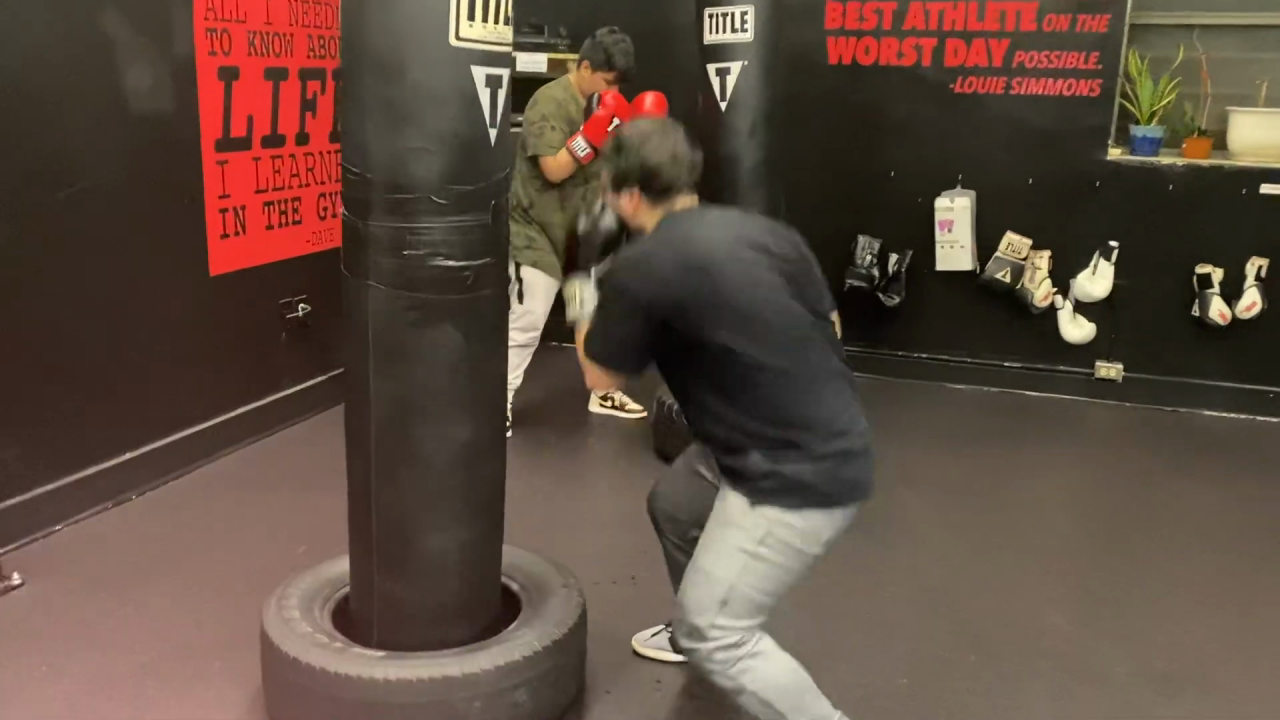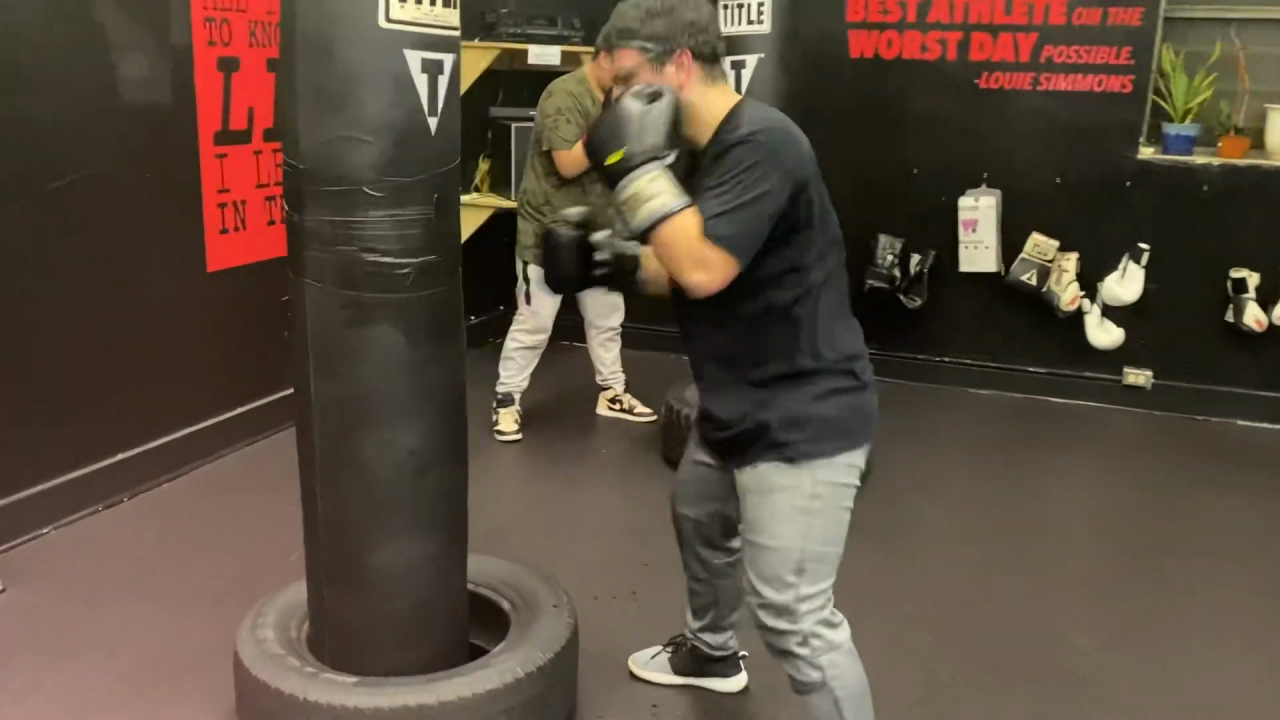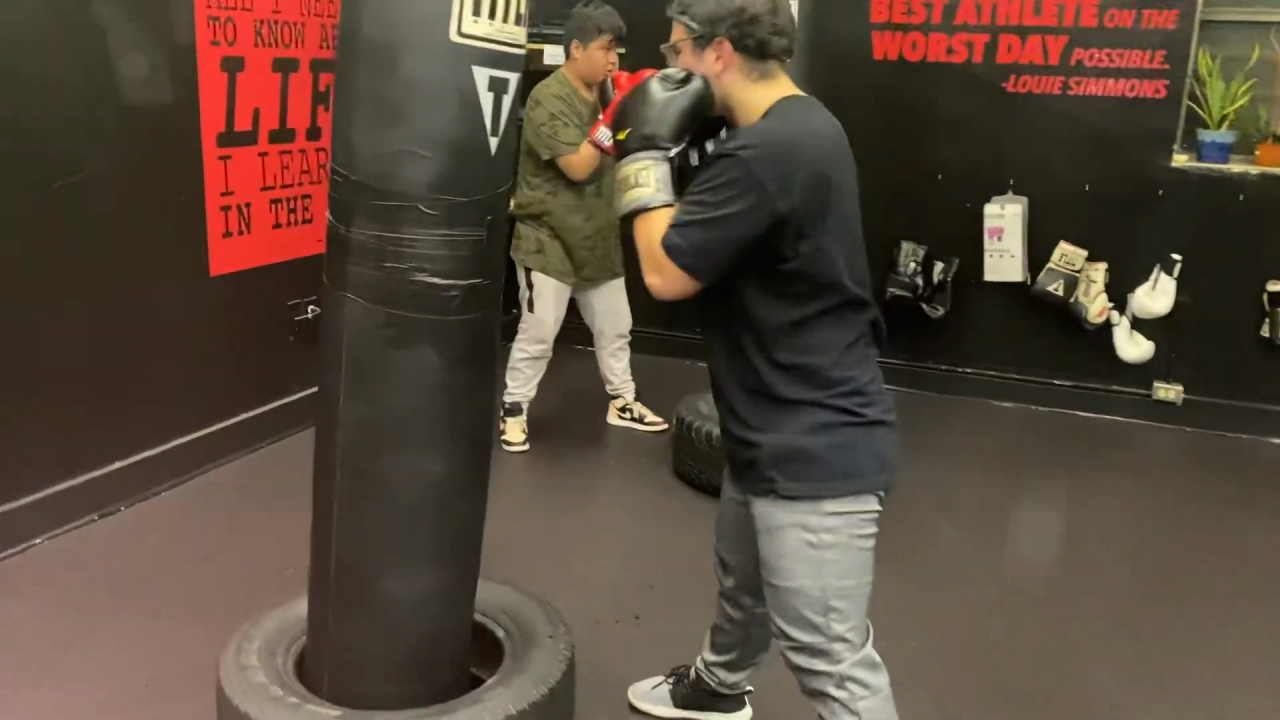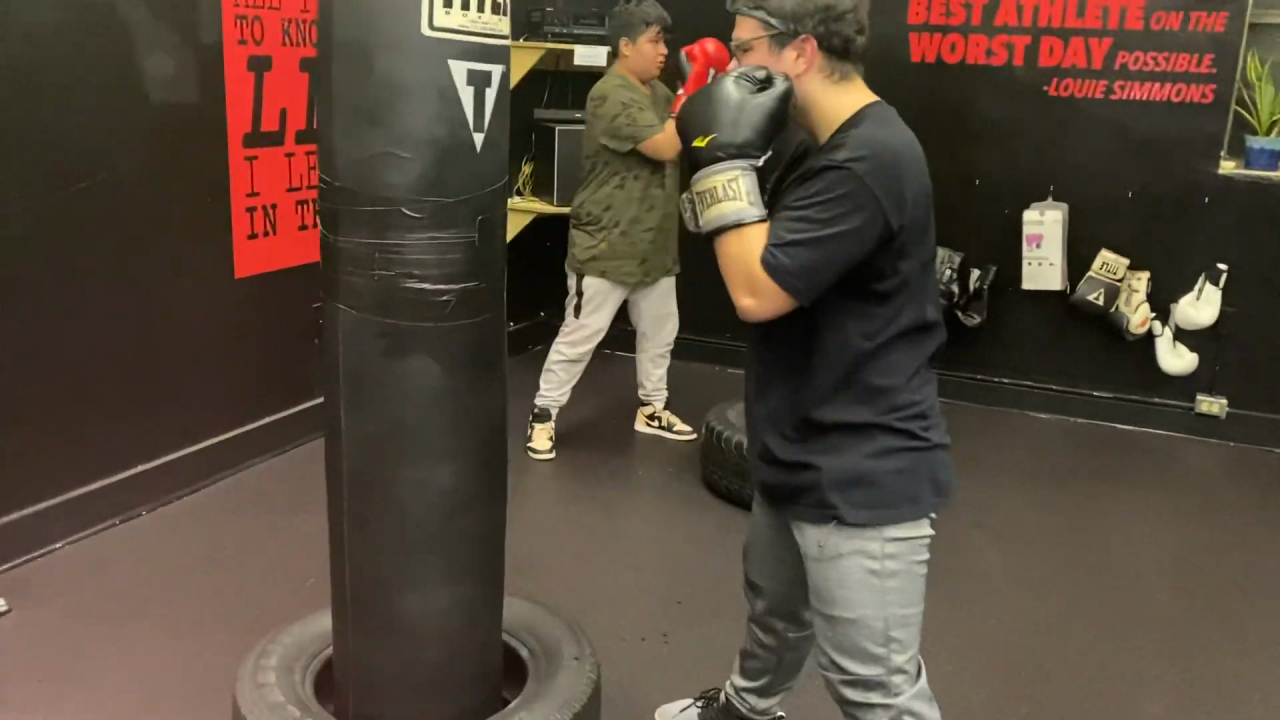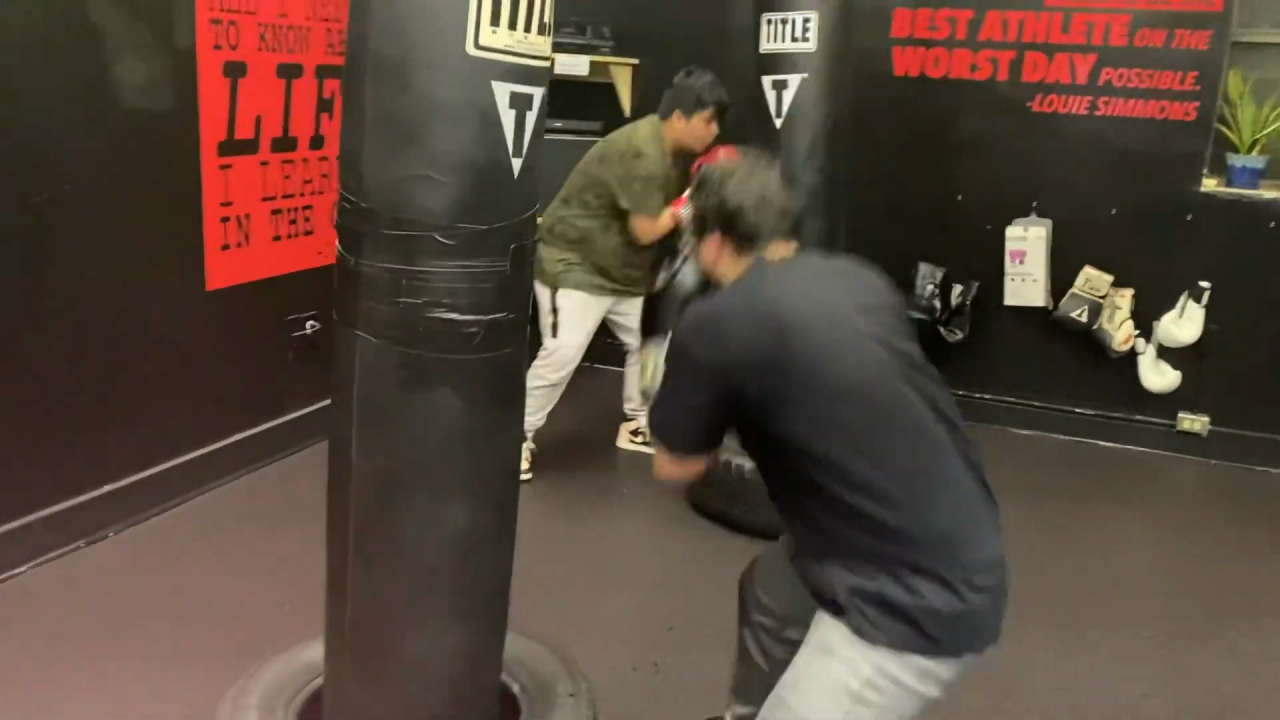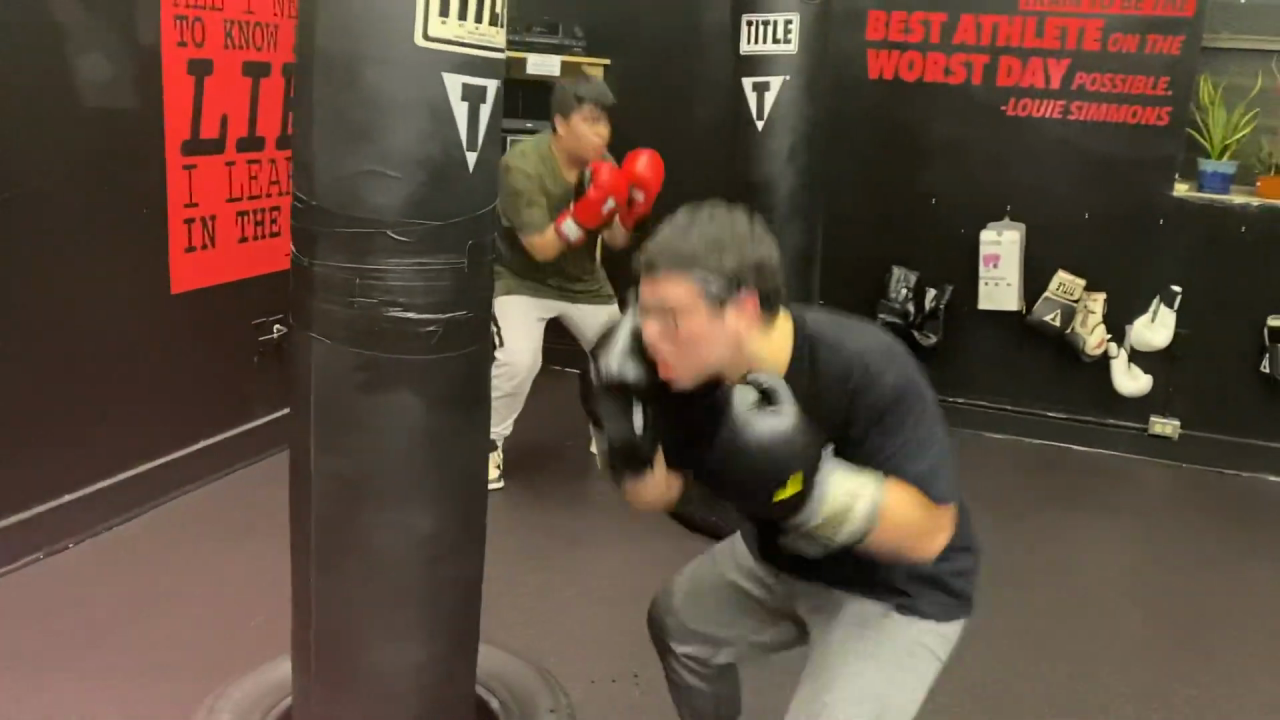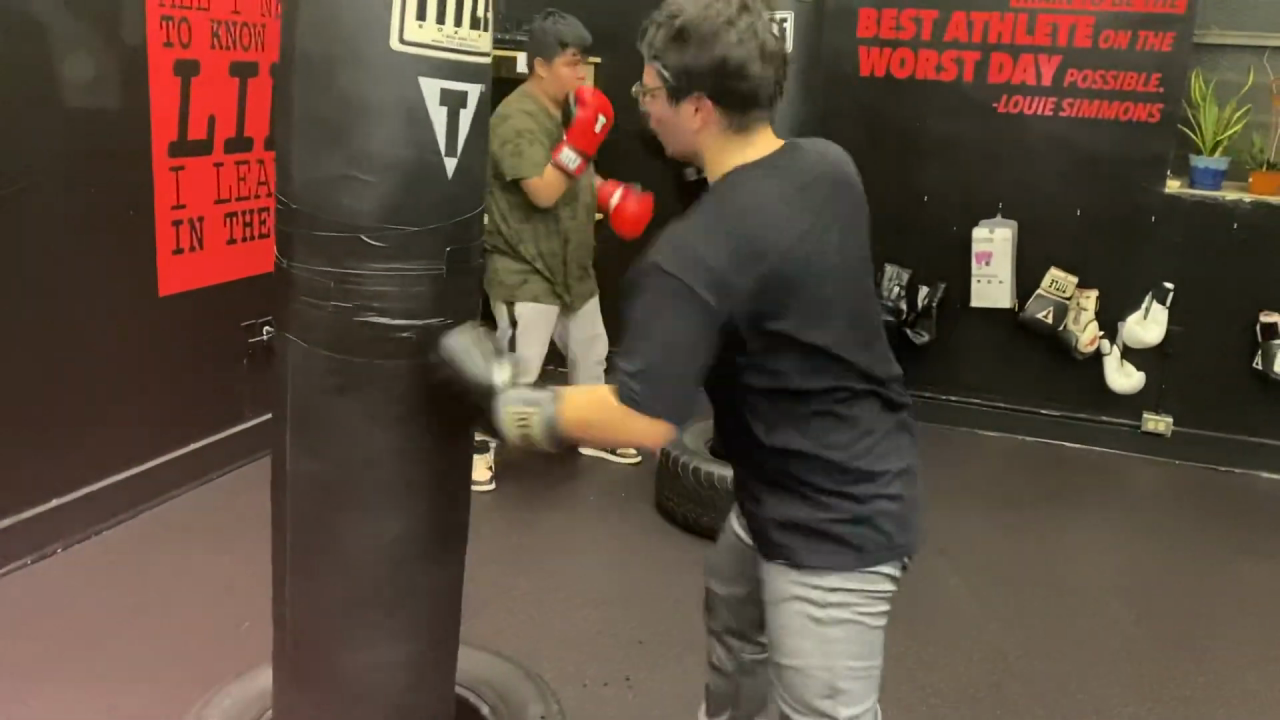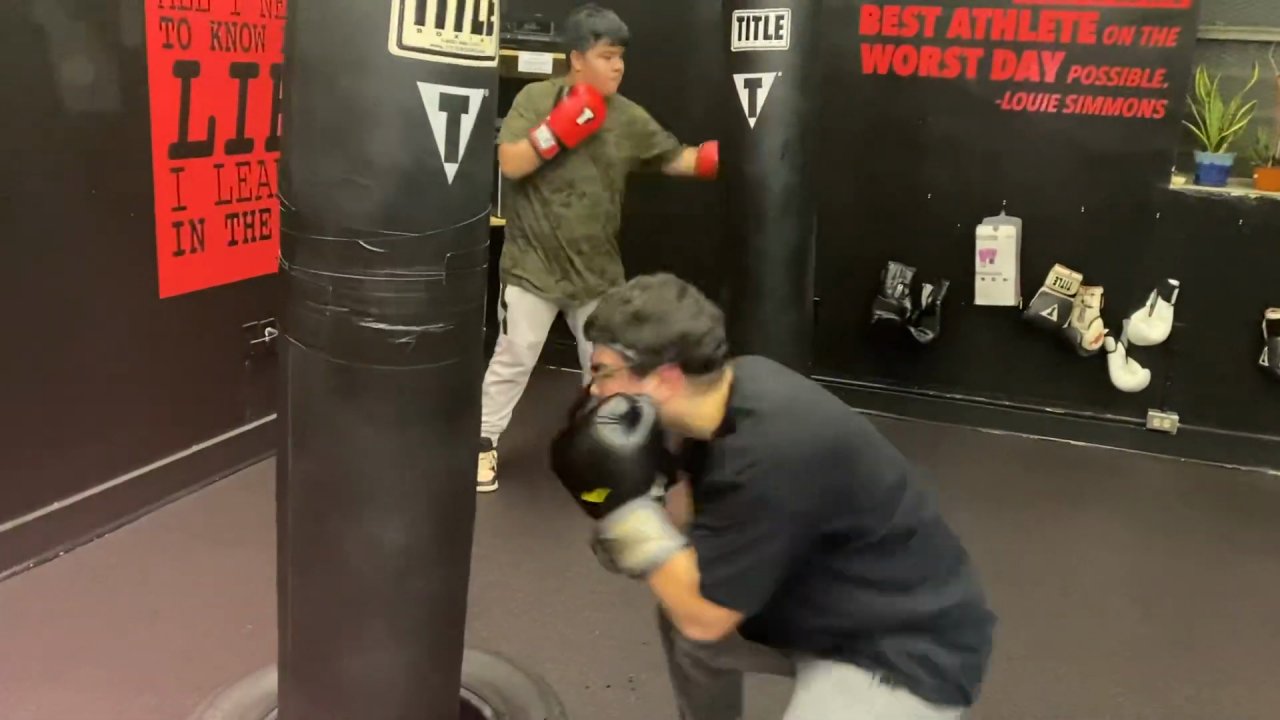
dt=0.4s
person 1, frame 1
left shoulder: (644, 270)
right shoulder: (766, 232)
left elbow: (599, 372)
right elbow: (827, 324)
left wrist: (585, 276)
left hip: (800, 473)
right hip: (811, 439)
left knee: (710, 633)
right knee: (672, 505)
right ankle: (701, 626)
person 1, frame 2
left shoulder: (756, 144)
right shoulder: (703, 159)
left elbow: (703, 270)
right elbow: (681, 269)
left wrist: (635, 164)
right wrist: (604, 259)
left hip: (804, 414)
right hip: (739, 406)
left knee: (790, 612)
right knee: (698, 516)
right ankle: (712, 649)
person 1, frame 3
left shoulder: (762, 154)
right shoulder: (809, 126)
left elbow: (666, 274)
left wrist: (646, 150)
right wrist: (663, 150)
left hip: (814, 447)
right hip: (780, 430)
left knee: (826, 654)
right knee: (743, 571)
person 1, frame 4
left shoulder: (868, 161)
right shoulder: (846, 143)
left elbow: (756, 292)
right elbow: (771, 256)
left wrist: (724, 160)
right wrist: (723, 157)
left hip: (863, 476)
right hip: (804, 454)
right knee: (774, 602)
person 1, frame 5
left shoulder: (718, 326)
right shoulder: (855, 279)
left elbow: (675, 463)
left wrist: (663, 344)
left hip: (920, 595)
right knee: (768, 591)
person 1, frame 6
left shoulder: (869, 370)
right shoulder: (693, 374)
left elbow: (926, 531)
right elbow: (650, 493)
left wrist: (805, 481)
right wrist: (620, 413)
left hip: (901, 588)
right knee: (681, 623)
person 1, frame 7
left shoulder: (696, 255)
right shoulder: (824, 163)
left elbow: (642, 421)
left wrist: (500, 399)
left hip: (833, 516)
right hip: (833, 484)
right knee: (733, 605)
person 1, frame 8
left shoulder: (762, 455)
right shoulder: (743, 385)
left elbow: (703, 614)
right elbow: (686, 520)
left wrist: (620, 500)
right wrist: (613, 488)
left hip: (909, 654)
right knee: (684, 632)
person 2, frame 1
left shoulder: (601, 102)
right shoulder: (549, 102)
right elbow: (553, 171)
right wrist: (595, 129)
right hip: (539, 237)
right knee: (524, 325)
left ankle: (604, 391)
right ankle: (499, 401)
person 2, frame 2
right shoulder: (563, 94)
right elbow: (568, 164)
right hip: (548, 232)
left knee: (607, 318)
right knee: (533, 324)
left ankle: (611, 392)
right ankle: (505, 401)
person 2, frame 3
left shoulder: (604, 91)
right shoulder: (548, 99)
right elbow: (577, 167)
left hip: (599, 240)
right hip: (548, 242)
left knee: (615, 327)
right knee: (537, 334)
left ankle: (621, 401)
right ankle: (513, 411)
person 2, frame 4
left shoulder: (656, 89)
right shoulder: (609, 96)
right elbow: (665, 147)
left wrist: (710, 90)
right wrist: (692, 90)
left hip: (653, 241)
right hip: (606, 244)
left knee: (660, 330)
right knee: (581, 334)
left ankle: (652, 409)
right ankle: (543, 415)
person 2, frame 5
left shoulder: (666, 146)
right shoulder: (642, 153)
left elbow: (664, 209)
right elbow: (646, 230)
left hip: (623, 268)
right hip: (573, 260)
right knee: (562, 354)
left ankle: (635, 425)
right ankle: (518, 435)
person 2, frame 6
left shoulder: (603, 169)
right shoulder: (522, 167)
left elbow: (617, 240)
right elbow: (541, 249)
left wrist: (634, 205)
right wrist: (588, 212)
left hip: (578, 278)
right hip: (517, 276)
right knee: (517, 361)
right ankle: (489, 445)
person 2, frame 7
left shoulder: (573, 107)
right shoulder: (515, 117)
right elbow: (544, 192)
left wrist: (614, 198)
right wrist: (582, 138)
left hip: (572, 268)
right hip: (524, 272)
left knee: (592, 351)
right knee: (521, 367)
right ankle: (480, 445)
person 2, frame 8
left shoulder: (626, 113)
right shoulder: (537, 98)
left elbow: (675, 159)
right elbow: (510, 165)
left wrist: (713, 159)
right wrist: (560, 127)
left hip: (596, 264)
right hip: (533, 262)
right knee: (514, 357)
right ankle: (484, 443)
